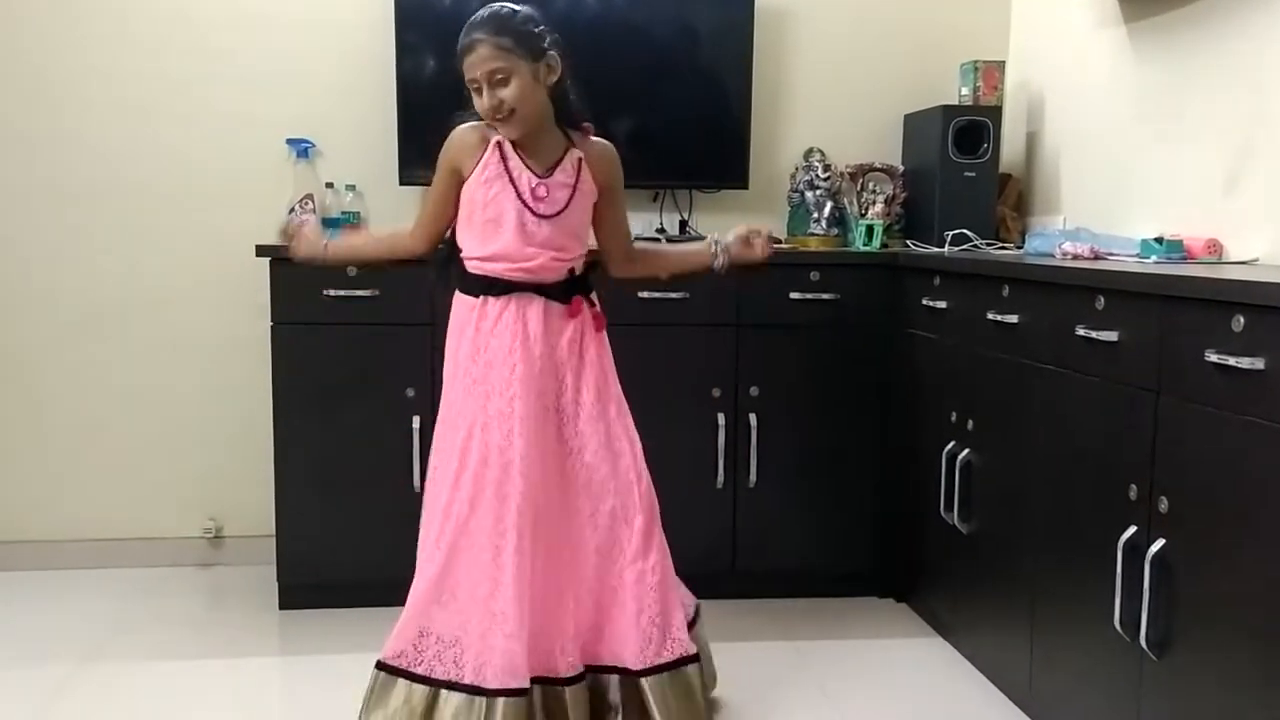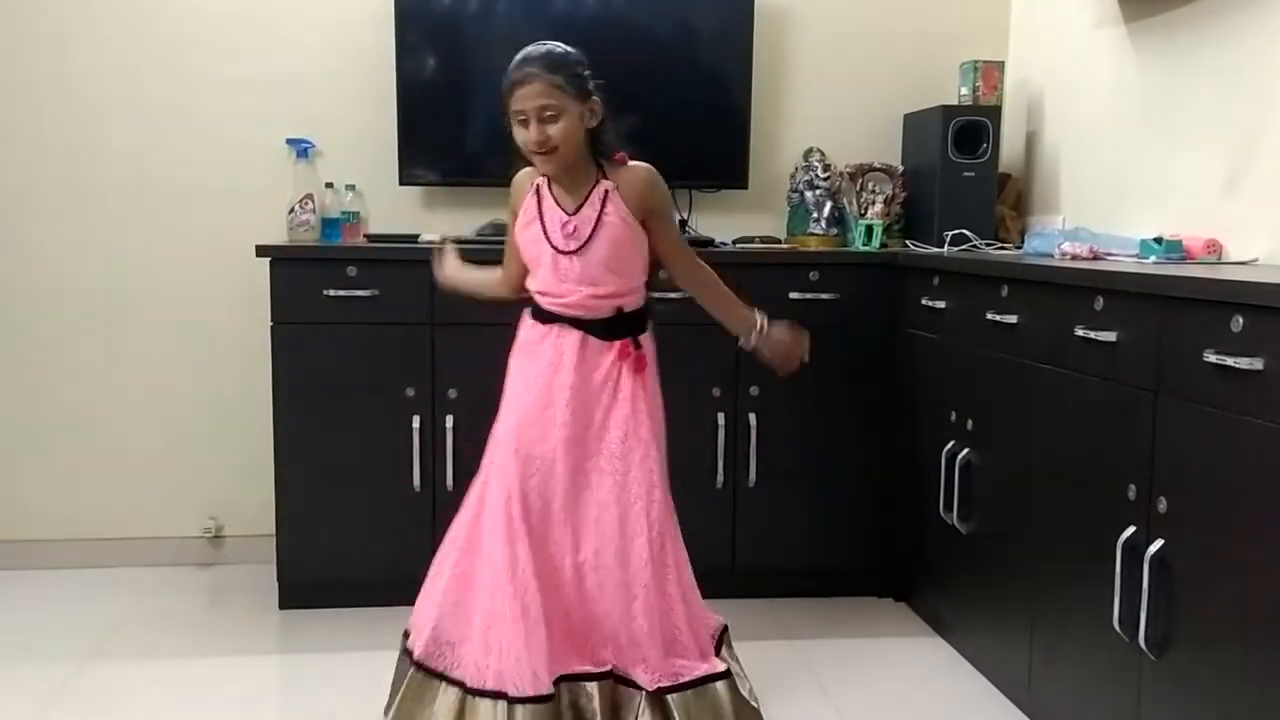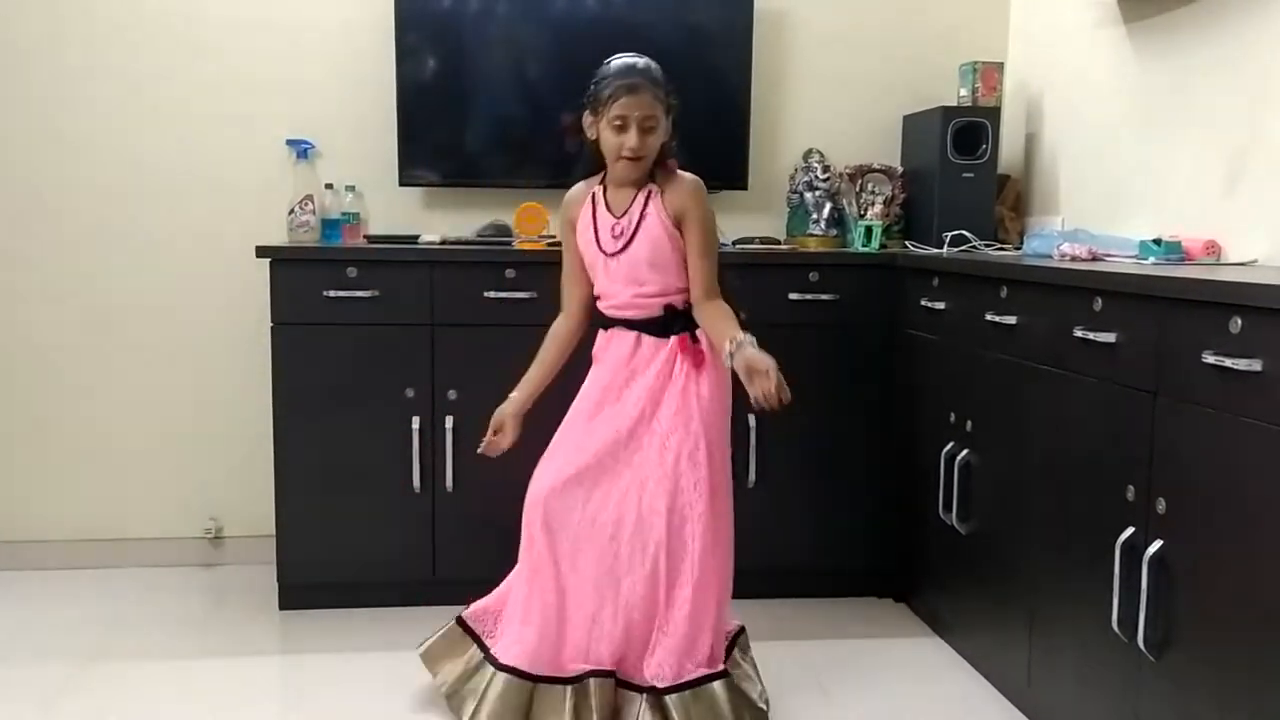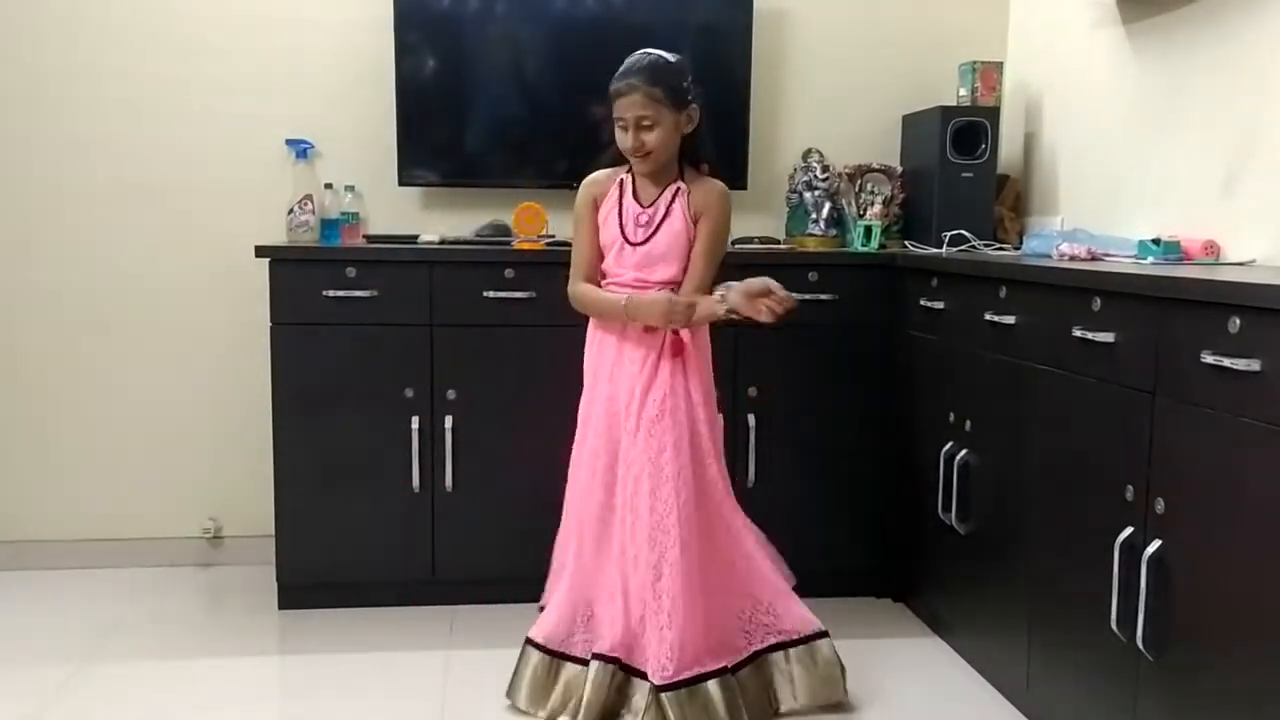
dt=0.3s
person 1, frame 1
left shoulder: (595, 156)
right shoulder: (465, 148)
left elbow: (621, 257)
right elbow: (422, 236)
left wrist: (718, 252)
right wrist: (329, 247)
left hip: (570, 344)
right hip: (488, 343)
left knee: (611, 500)
right knee: (488, 509)
person 1, frame 2
left shoulder: (637, 183)
right shoulder: (525, 188)
left elbow: (682, 265)
left wrist: (758, 330)
right wrist: (454, 274)
left hip: (618, 371)
right hip: (544, 371)
left knee: (629, 526)
right knee: (515, 518)
person 1, frame 3
left shoulder: (684, 193)
right shoulder: (579, 201)
left elbow: (707, 299)
right elbow: (573, 311)
left wrist: (748, 357)
right wrist: (522, 395)
left hip: (684, 370)
right hip: (615, 368)
left knee: (676, 523)
right knee: (561, 504)
right ankle: (561, 665)
person 1, frame 4
left shoulder: (707, 197)
right shoulder: (597, 189)
left elbow: (695, 294)
right elbow: (579, 288)
left wrist: (736, 298)
right wrist: (639, 304)
left hip: (675, 361)
right hip: (612, 359)
left knee: (676, 509)
right knee: (604, 505)
right ankle: (600, 663)
